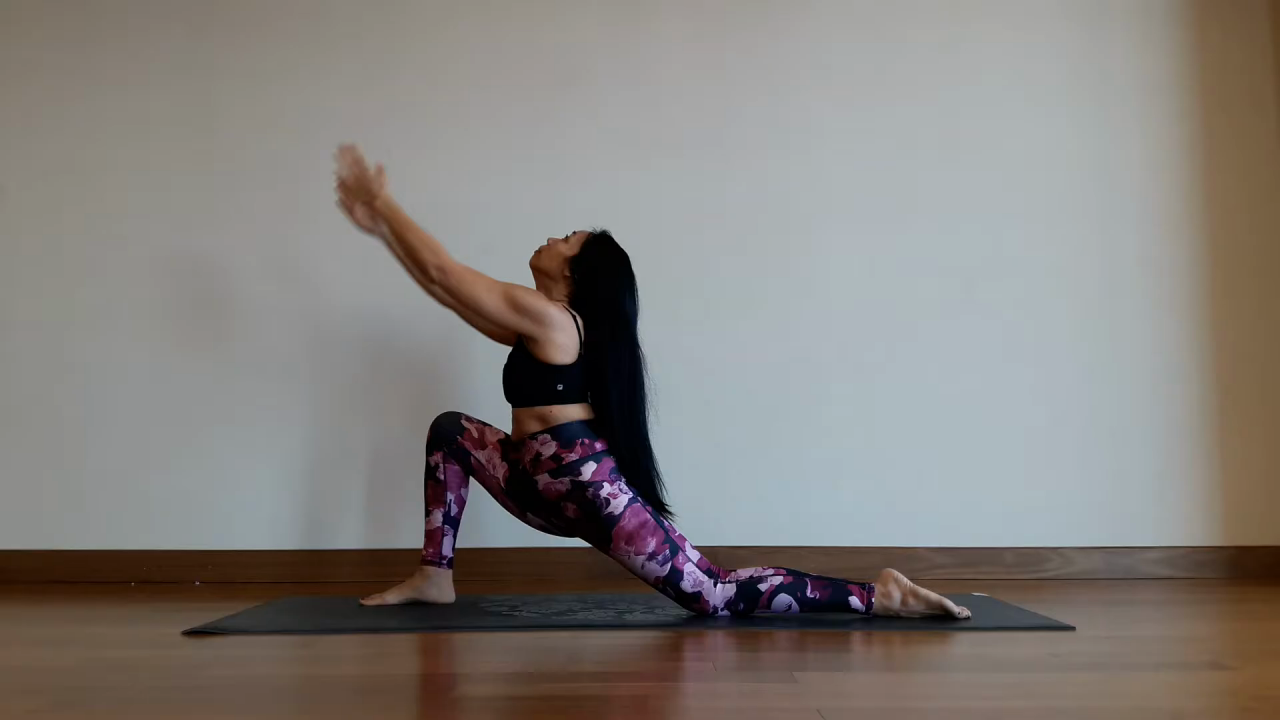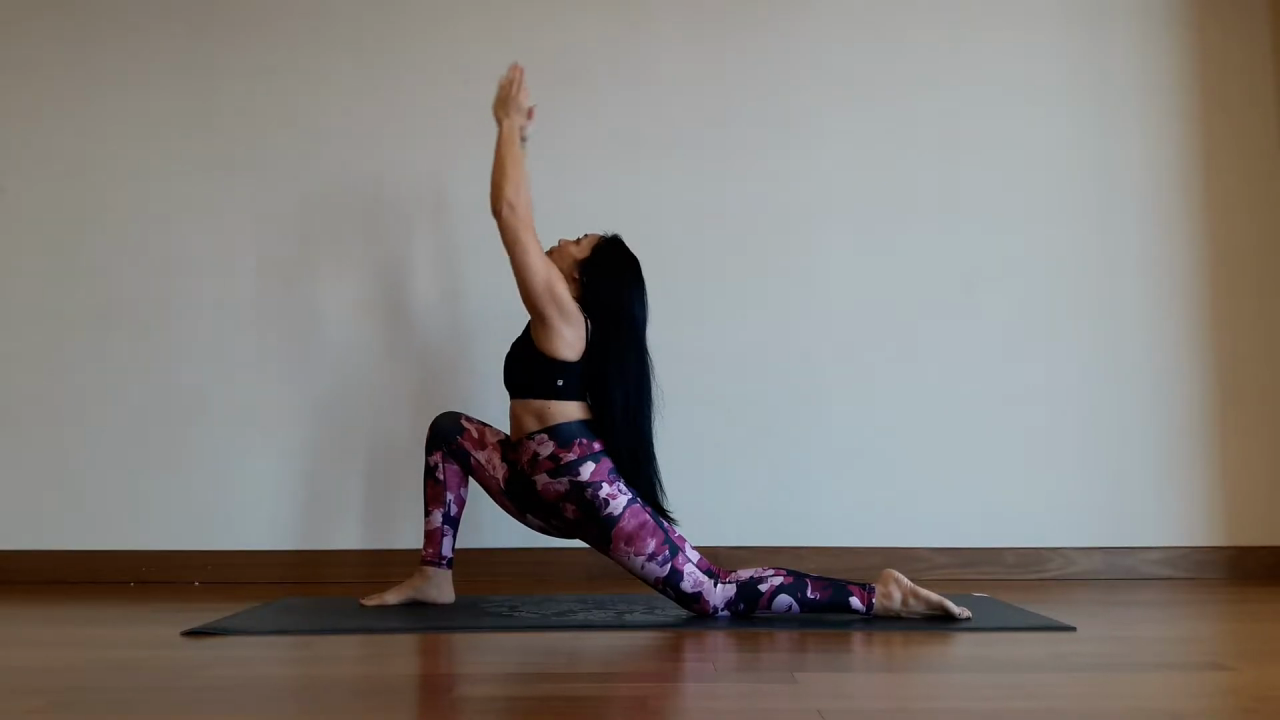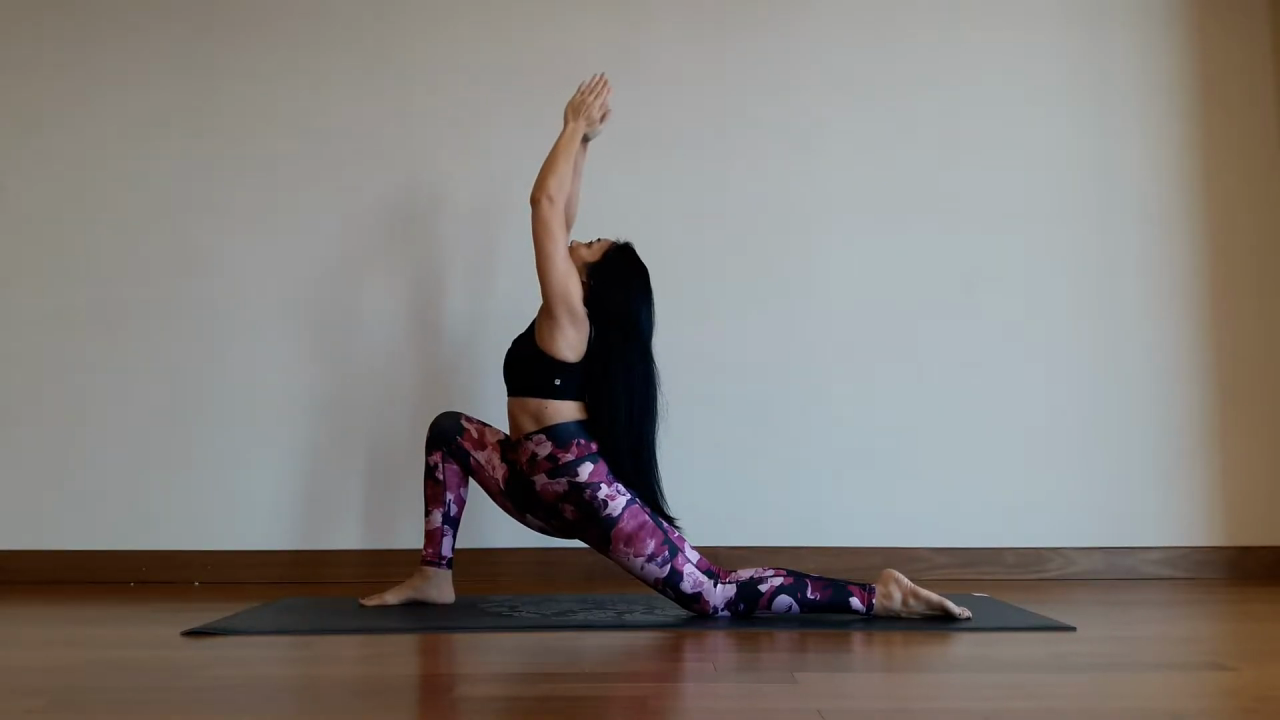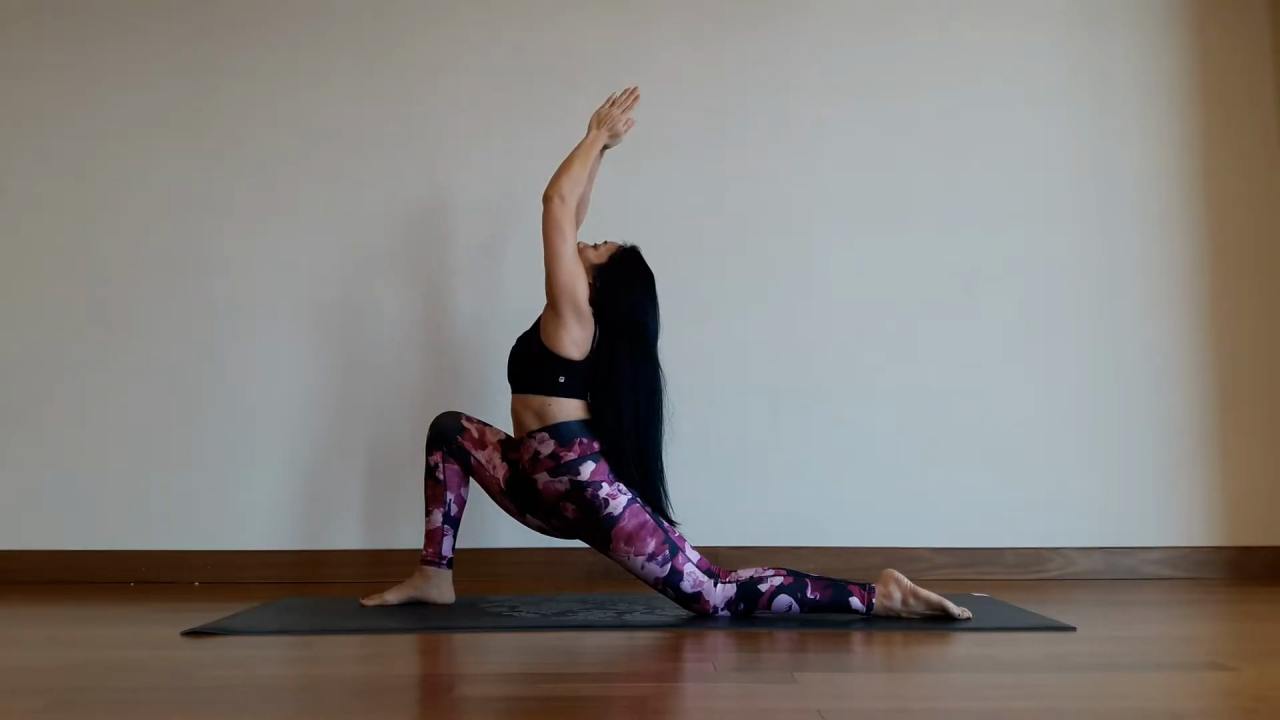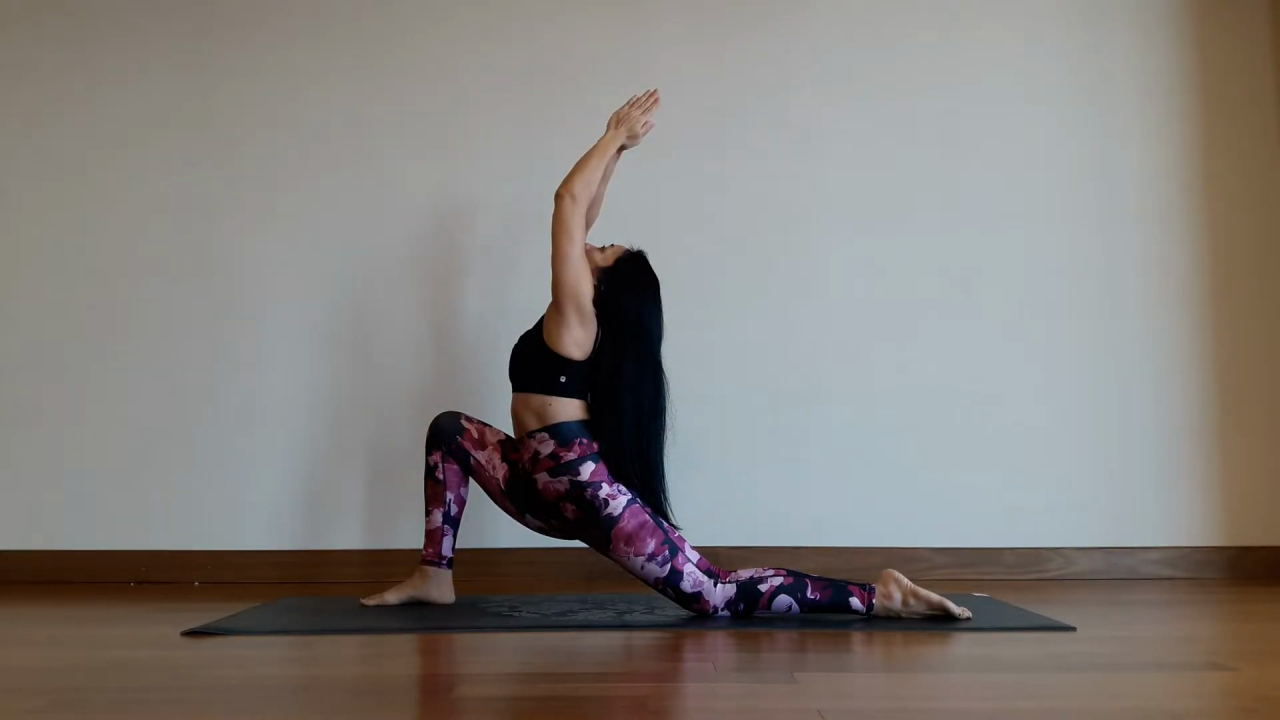
dt=0.7s
person 1, frame 1
left shoulder: (545, 315)
right shoulder: (535, 324)
left elbow: (441, 270)
right elbow: (446, 284)
left wrist: (380, 200)
right wrist: (383, 226)
left hip: (587, 484)
right hip: (555, 485)
left knee: (713, 593)
right knee: (450, 430)
left ankle: (879, 595)
right ankle: (433, 578)
person 1, frame 2
left shoulder: (560, 310)
right shoulder: (560, 316)
left elbow: (508, 210)
right elbow: (515, 218)
left wrist: (509, 127)
right wrist: (514, 135)
left hip: (584, 482)
right hip: (551, 484)
left knee: (713, 594)
right knee: (449, 430)
left ankle: (879, 596)
right ankle: (434, 577)
person 1, frame 3
left shoulder: (568, 311)
right shoulder: (571, 319)
left elbow: (544, 204)
right elbow: (559, 217)
left wrist: (575, 129)
right wrist: (580, 140)
left hip: (582, 485)
right hip: (550, 488)
left knee: (713, 593)
right knee: (449, 431)
left ankle: (880, 598)
right ankle: (435, 576)
person 1, frame 4
left shoulder: (572, 311)
right shoulder: (574, 318)
left elbow: (556, 202)
right elbow: (567, 216)
left wrist: (598, 137)
right wrist: (599, 142)
left hip: (583, 484)
right hip: (549, 486)
left knee: (711, 593)
right knee: (449, 430)
left ankle: (878, 597)
right ankle: (435, 575)
person 1, frame 5
left shoulder: (576, 311)
right shoulder: (580, 319)
left elbow: (568, 202)
right elbow: (580, 215)
left wrist: (616, 137)
right wrist: (617, 144)
left hip: (580, 484)
right hip: (550, 486)
left knee: (711, 594)
right knee: (449, 430)
left ankle: (880, 597)
right ankle: (435, 576)
